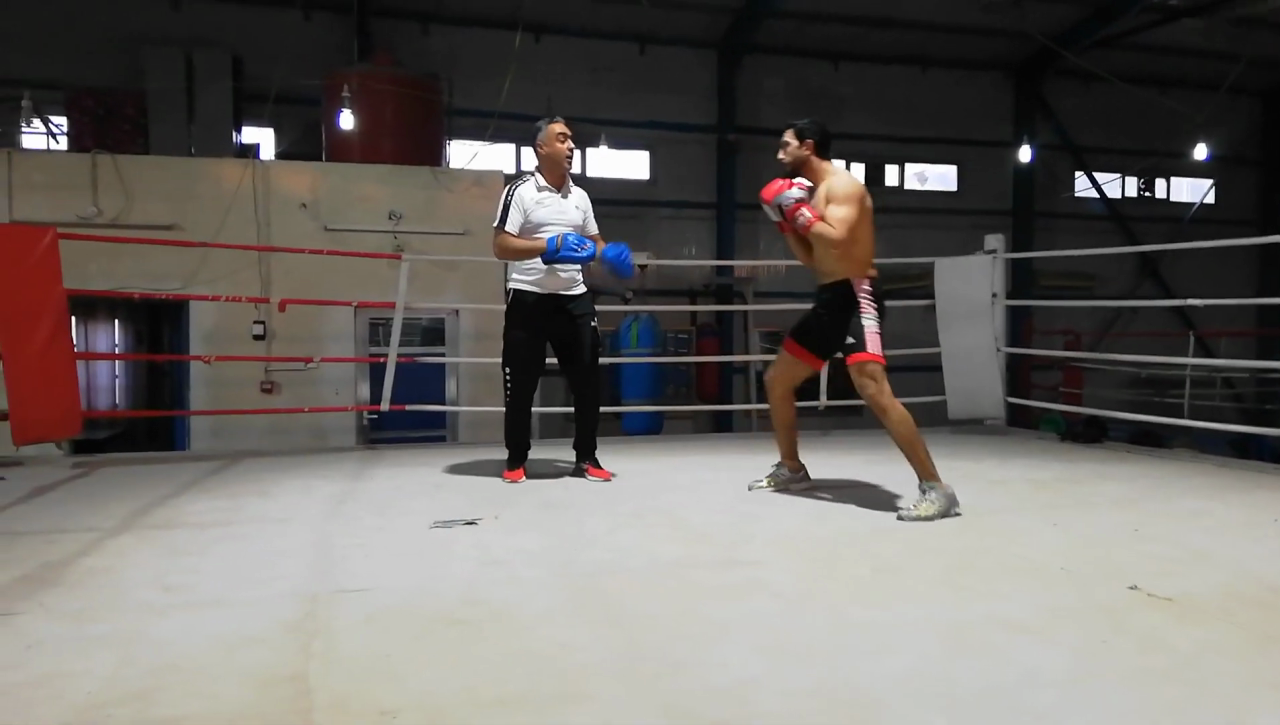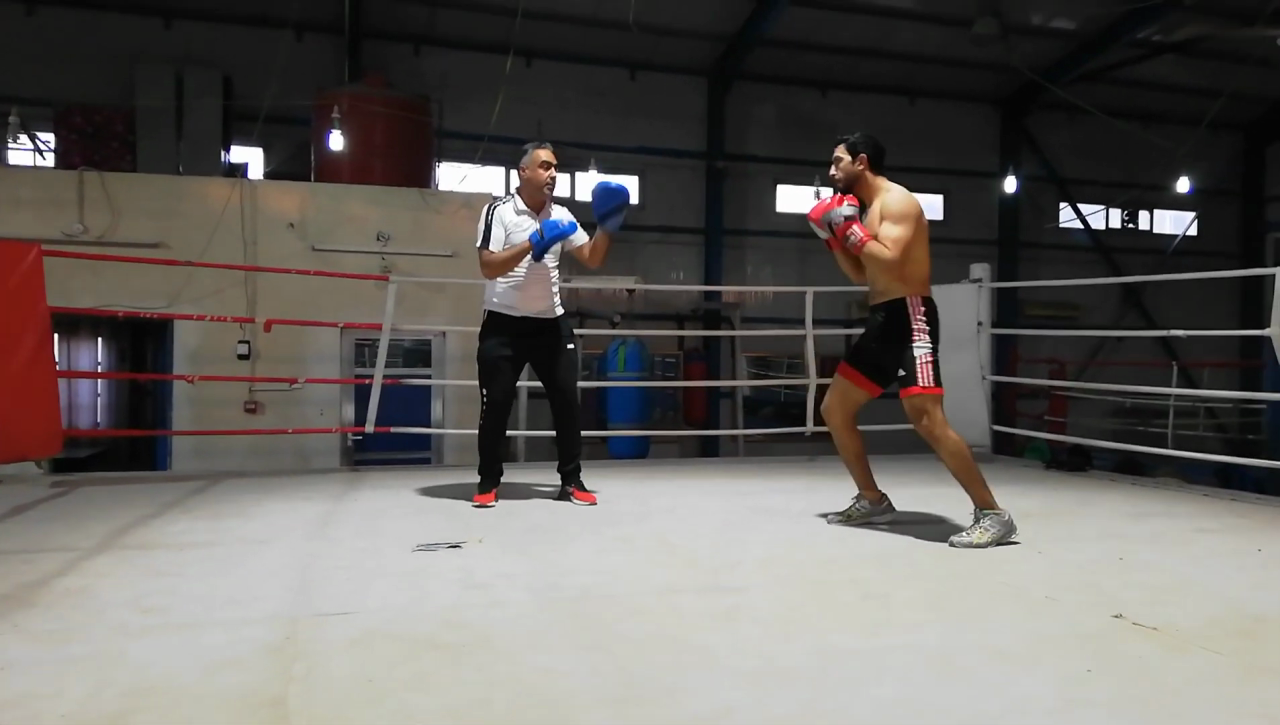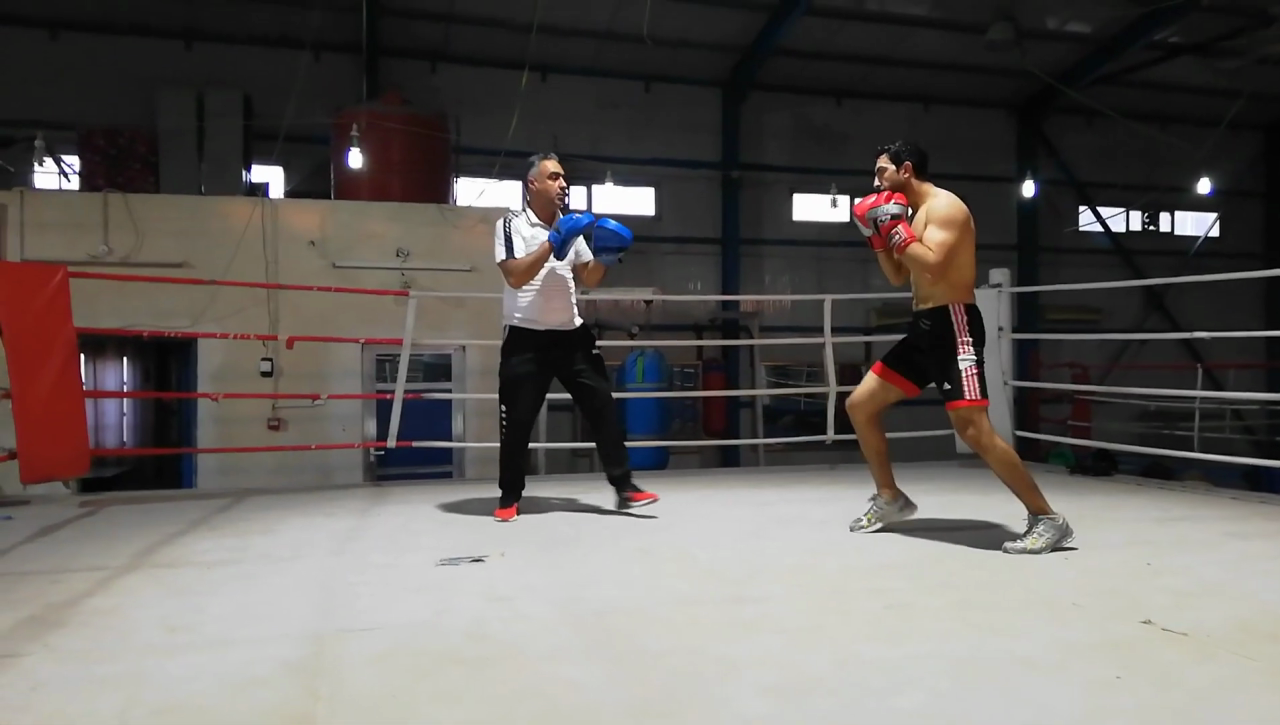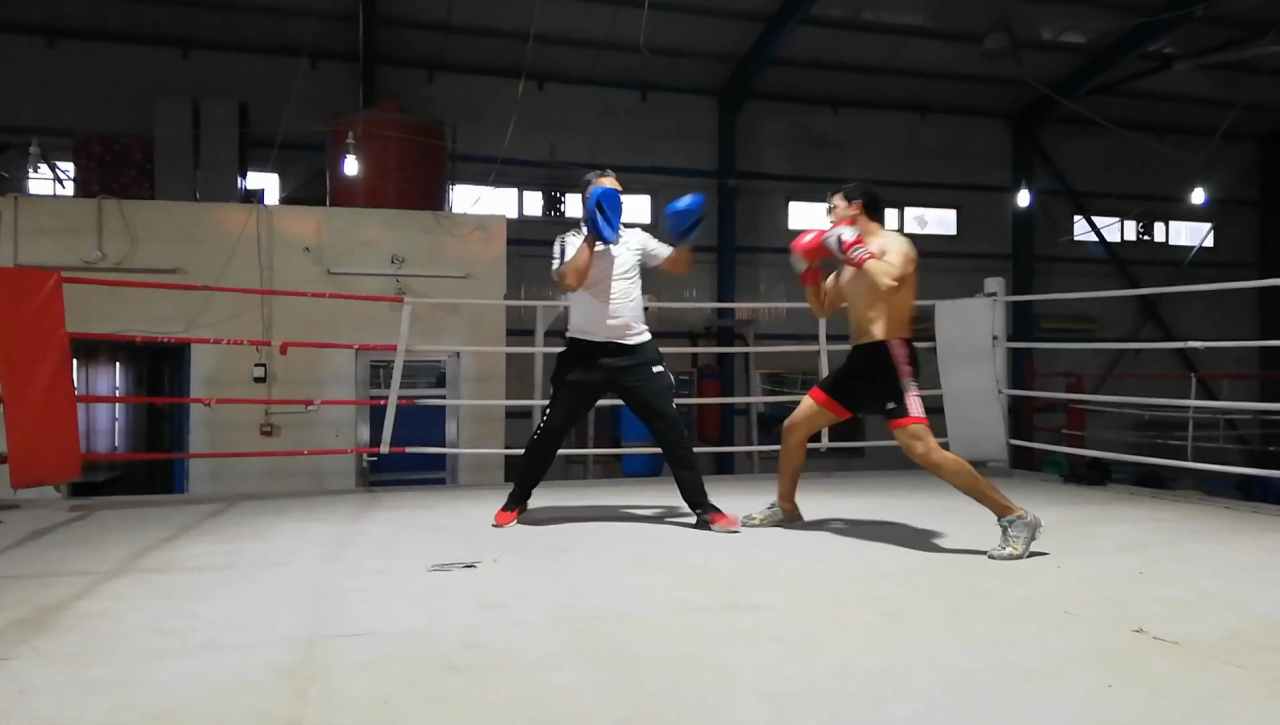
dt=0.4s
person 1, frame 1
left shoulder: (842, 184)
right shoulder: (813, 191)
left elbow: (838, 242)
left wrist: (798, 211)
right wrist: (785, 220)
left hip: (855, 295)
right hip: (829, 299)
left knee: (875, 391)
right knee: (777, 381)
left ankle: (935, 488)
right ankle: (790, 469)
person 1, frame 2
left shoulder: (897, 200)
right shoulder: (866, 207)
left elbow: (891, 262)
left wrist: (850, 229)
right wrist: (834, 238)
left hip: (910, 317)
right hip: (882, 321)
left knee: (927, 421)
right knee: (834, 411)
left ankle: (992, 514)
right ankle: (872, 500)
person 1, frame 3
left shoulder: (945, 205)
right shoulder: (913, 214)
left elbow: (932, 267)
right elbow: (898, 277)
left wrist: (895, 228)
right wrist: (877, 234)
left hip: (953, 325)
right hip: (921, 327)
left knee: (974, 431)
right knee: (859, 405)
left ankle: (1047, 519)
right ankle: (891, 499)
person 1, frame 4
left shoulder: (892, 246)
right shoulder: (848, 266)
left elbow: (887, 283)
right elbow: (822, 309)
left wrist: (852, 248)
right wrist: (808, 270)
left hip: (890, 359)
right hip: (859, 360)
left knee: (922, 450)
right knee: (794, 427)
left ankle: (1015, 519)
right ankle: (785, 507)
person 2, frame 1
left shoulder: (579, 195)
right shoulder: (520, 191)
left elbow: (595, 242)
right elbow: (501, 247)
left wrist: (609, 254)
right wrist: (548, 246)
left hip: (574, 301)
right hip: (529, 302)
left knee: (586, 381)
right knee: (521, 383)
left ankle: (586, 458)
right ankle: (516, 460)
person 2, frame 2
left shoulder: (560, 216)
right shoulder: (498, 211)
left elbow: (592, 259)
right elbow: (488, 267)
left wrist: (607, 226)
right wrist: (532, 243)
left hip: (551, 323)
right hip: (503, 324)
left knee: (567, 400)
right knee: (496, 404)
left ankle: (571, 481)
right ankle: (488, 483)
person 2, frame 3
left shoulder: (575, 226)
right shoulder: (511, 225)
left elbow: (587, 280)
right elbow: (515, 276)
left wrist: (605, 259)
right wrist: (554, 243)
left hip: (571, 335)
right hip: (526, 339)
left knee: (602, 405)
right knee: (518, 421)
left ankle: (624, 486)
right ankle: (509, 497)
person 2, frame 4
left shoulder: (634, 238)
right shoulder: (569, 241)
left elbow: (677, 266)
right elbow: (571, 281)
left wrist: (686, 240)
right wrist: (592, 237)
left hip: (634, 350)
right hip: (585, 352)
left knee: (668, 421)
right knee: (552, 428)
left ankle: (703, 508)
right ankle: (516, 501)
